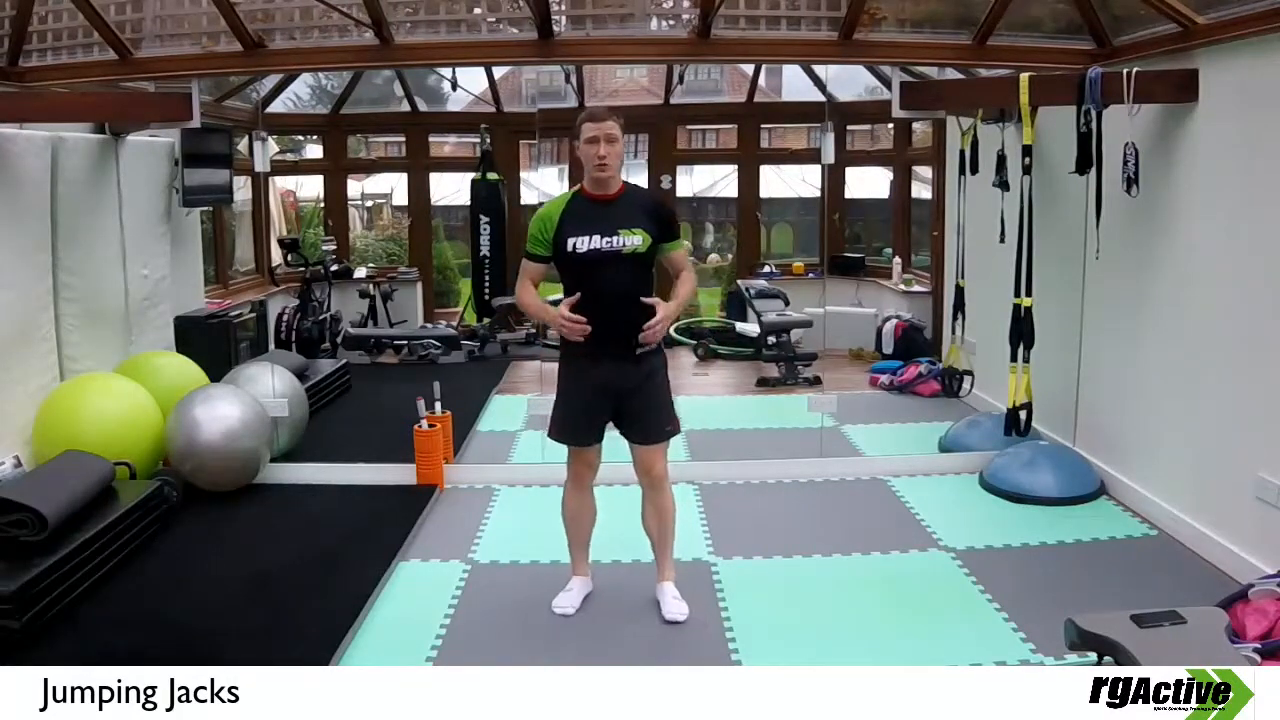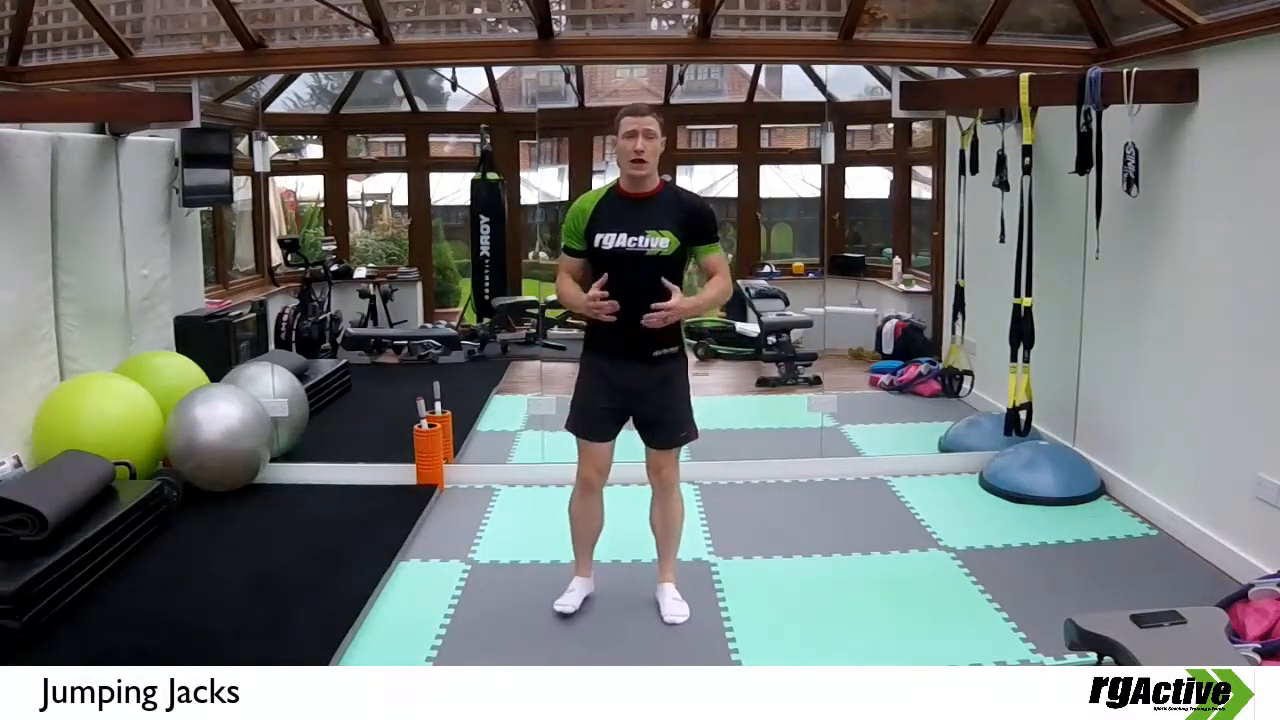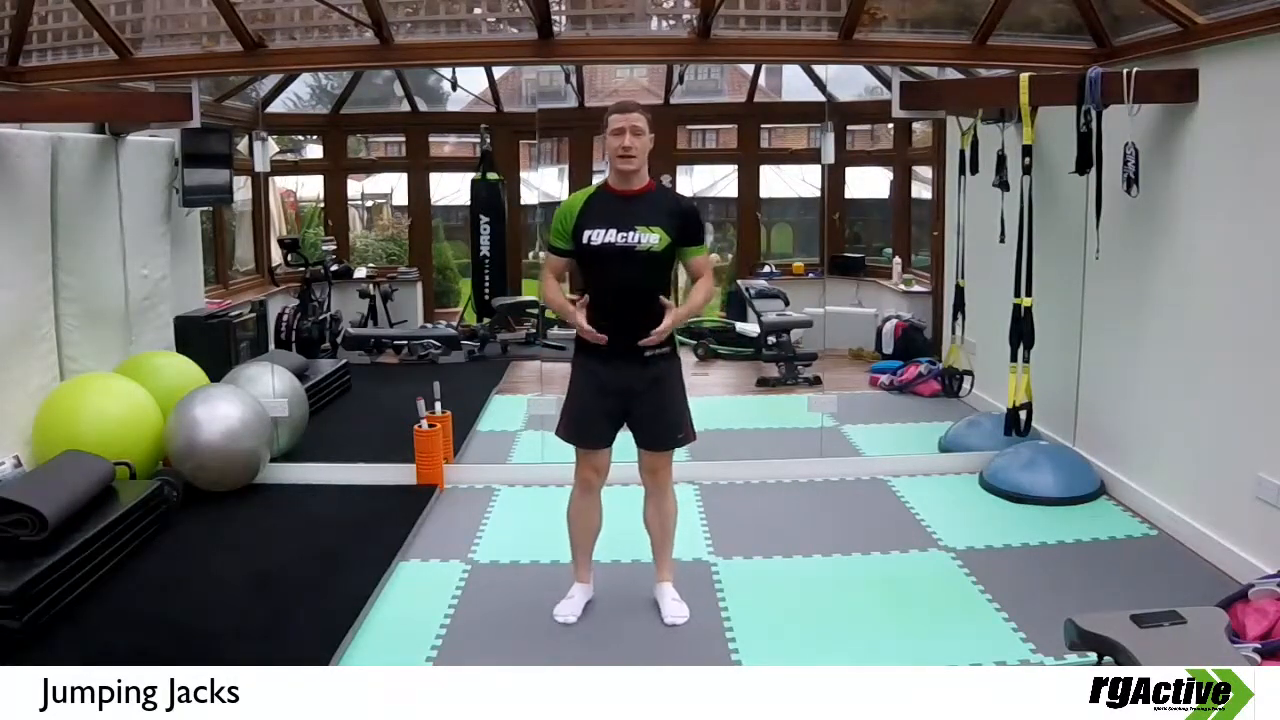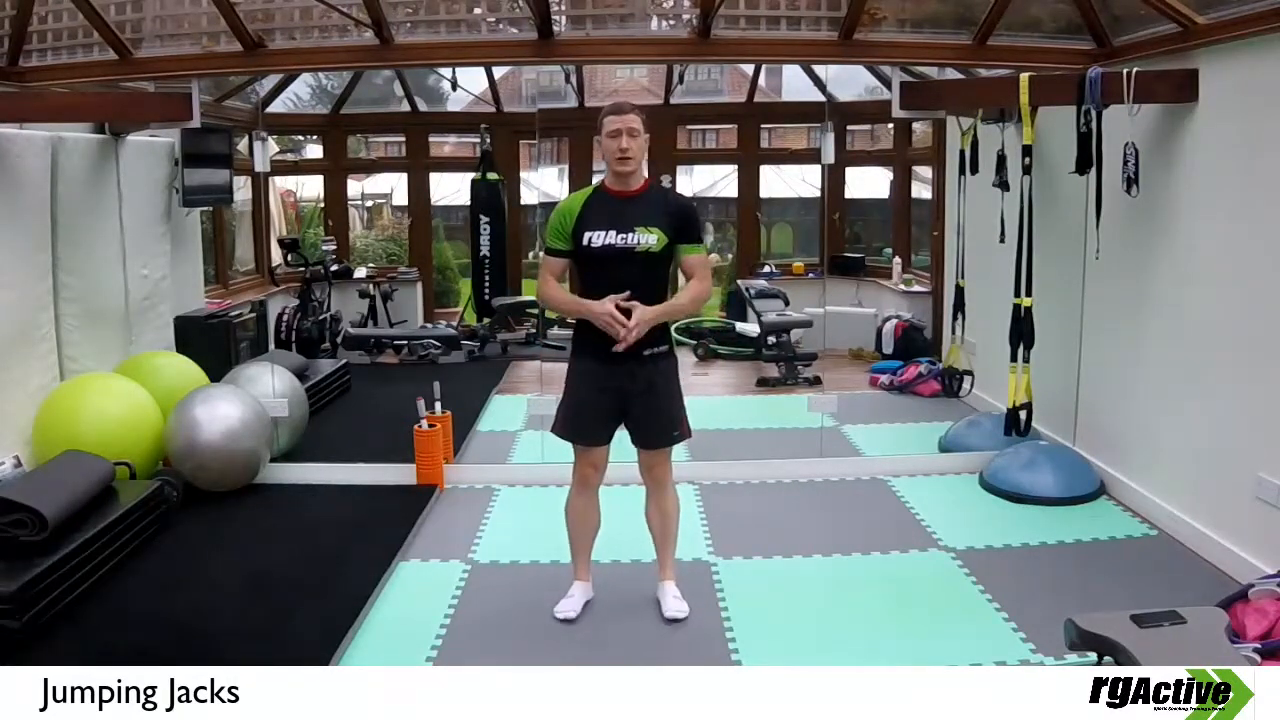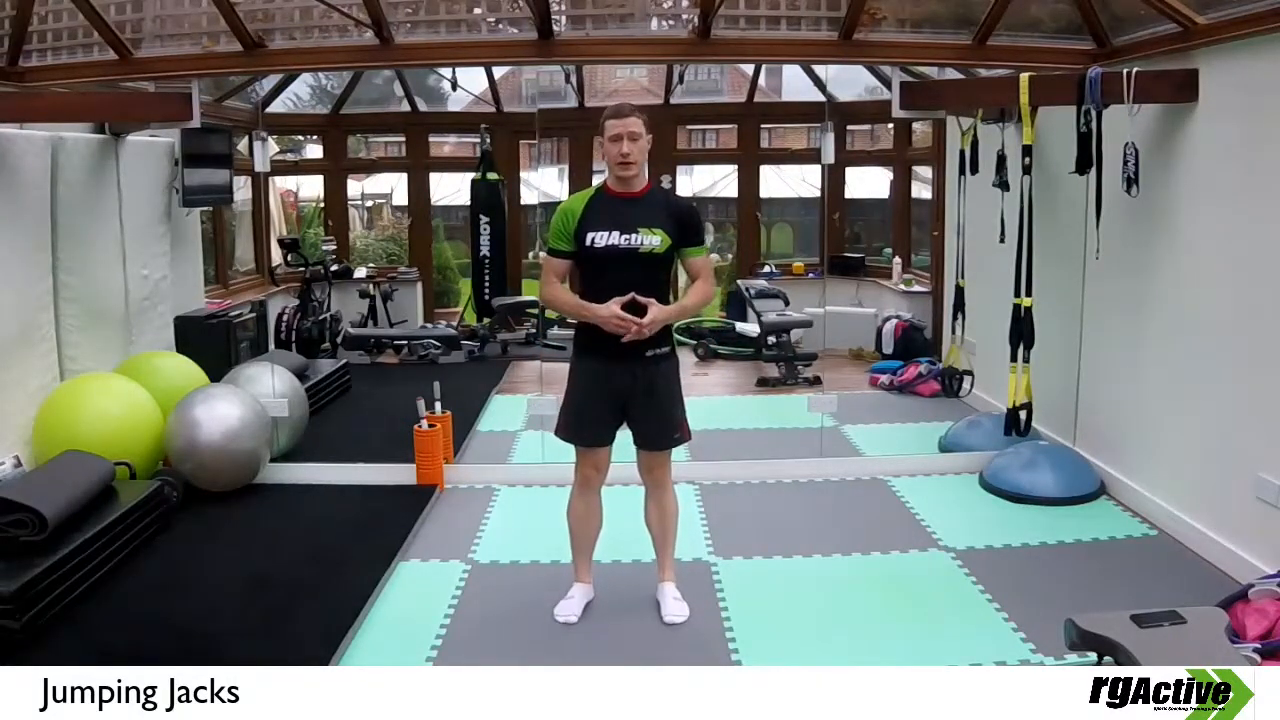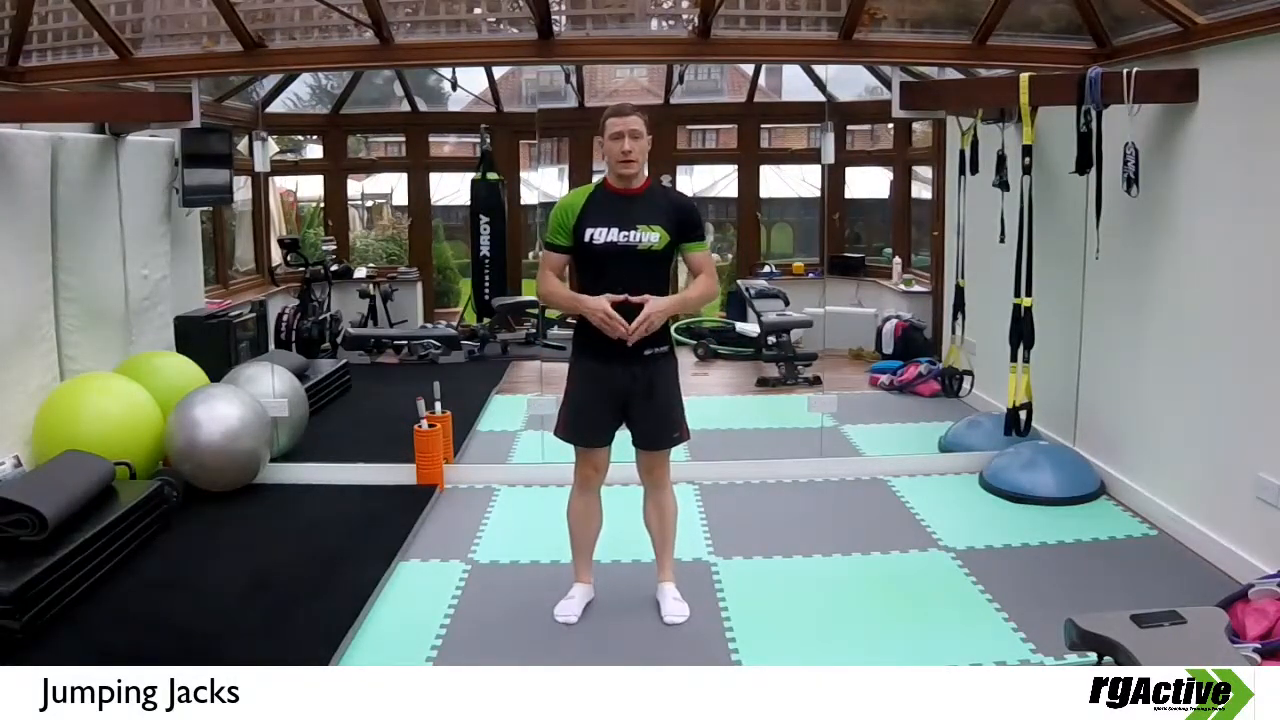
dt=0.4s
person 1, frame 1
left shoulder: (653, 208)
right shoulder: (554, 215)
left elbow: (684, 272)
right elbow: (525, 288)
left wrist: (672, 308)
right wrist: (551, 315)
left hip: (643, 362)
right hip: (582, 364)
left knee: (654, 475)
right knee: (580, 473)
left ankle: (665, 580)
right ankle: (580, 575)
person 1, frame 2
left shoulder: (689, 209)
right shoulder: (587, 209)
left elbow: (722, 280)
right elbow: (565, 278)
left wrist: (687, 304)
right wrist: (583, 302)
left hip: (662, 363)
right hip: (602, 363)
left knee: (665, 478)
right knee: (590, 476)
left ankle: (666, 581)
right ankle: (582, 576)
person 1, frame 3
left shoulder: (679, 209)
right shoulder: (576, 207)
left elbow: (704, 279)
right elbow: (550, 277)
left wrist: (681, 314)
right wrist: (569, 313)
left hip: (656, 363)
right hip: (594, 363)
left knee: (658, 477)
right knee: (588, 477)
left ankle: (664, 581)
right ankle: (582, 581)
person 1, frame 4
left shoulder: (675, 208)
right shoulder: (573, 209)
left elbow: (701, 284)
right elbow: (547, 286)
left wrist: (653, 314)
right wrist: (589, 309)
left hip: (653, 361)
right hip: (591, 362)
left knee: (658, 473)
right knee: (586, 473)
left ankle: (667, 580)
right ankle: (581, 581)
person 1, frame 5
left shoulder: (677, 210)
right shoulder: (575, 210)
left elbow: (704, 283)
right elbow: (550, 287)
left wrist: (667, 312)
right wrist: (595, 312)
left hip: (655, 362)
right hip: (593, 363)
left knee: (658, 474)
right knee: (588, 474)
left ankle: (666, 581)
right ankle: (582, 581)
person 1, frame 6
left shoulder: (676, 206)
right shoulder: (574, 206)
left elbow: (708, 281)
right elbow: (546, 283)
left wrist: (667, 305)
right wrist: (586, 304)
left hip: (654, 361)
right hip: (592, 361)
left knee: (657, 473)
right knee: (587, 473)
left ankle: (666, 580)
right ankle: (582, 581)
